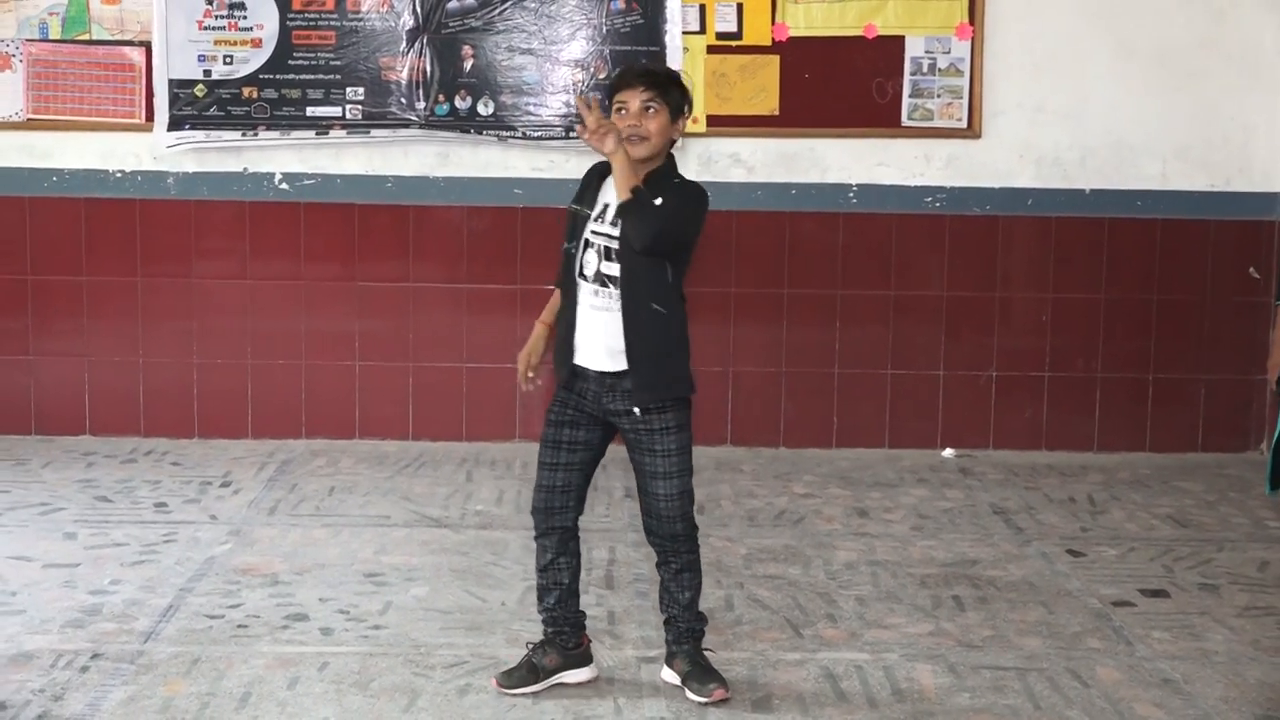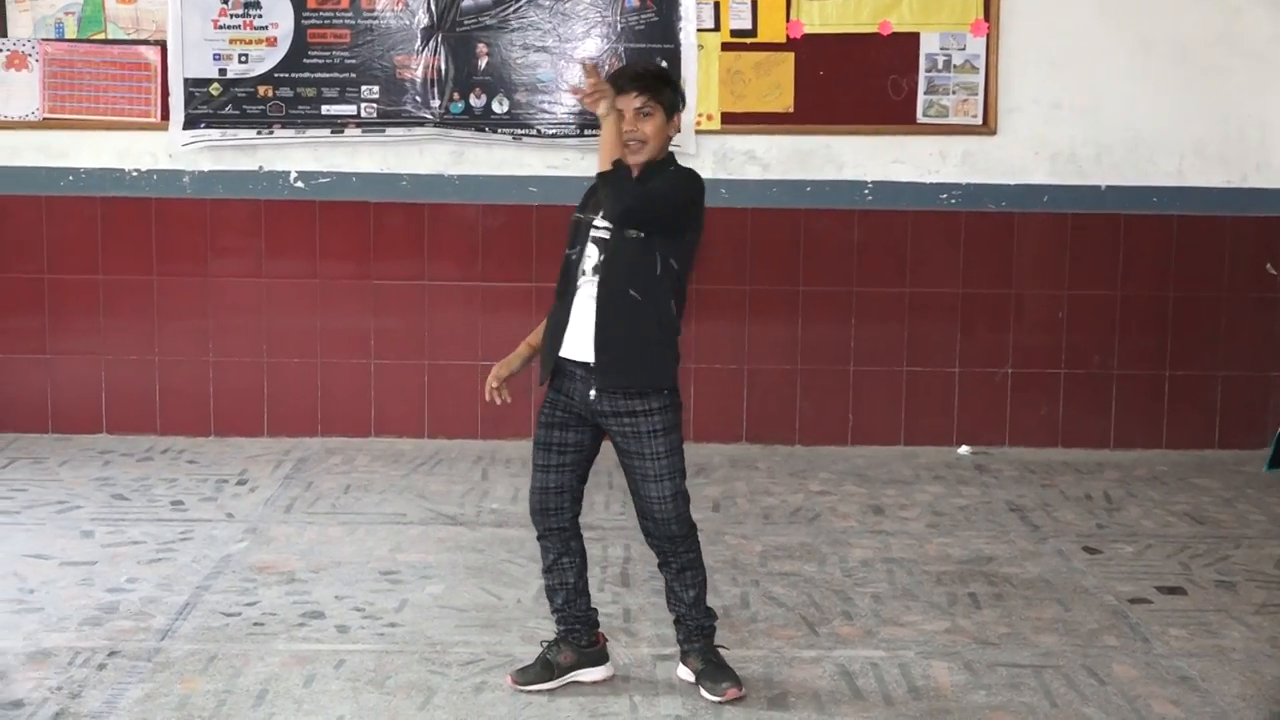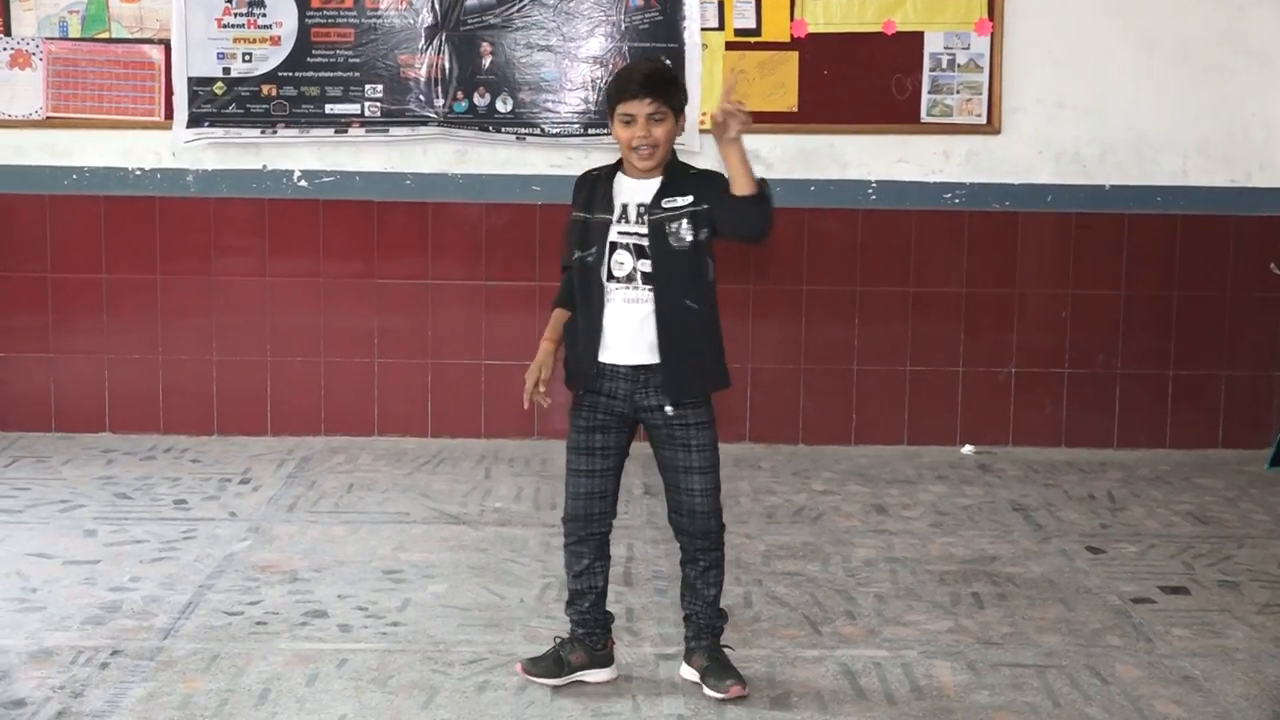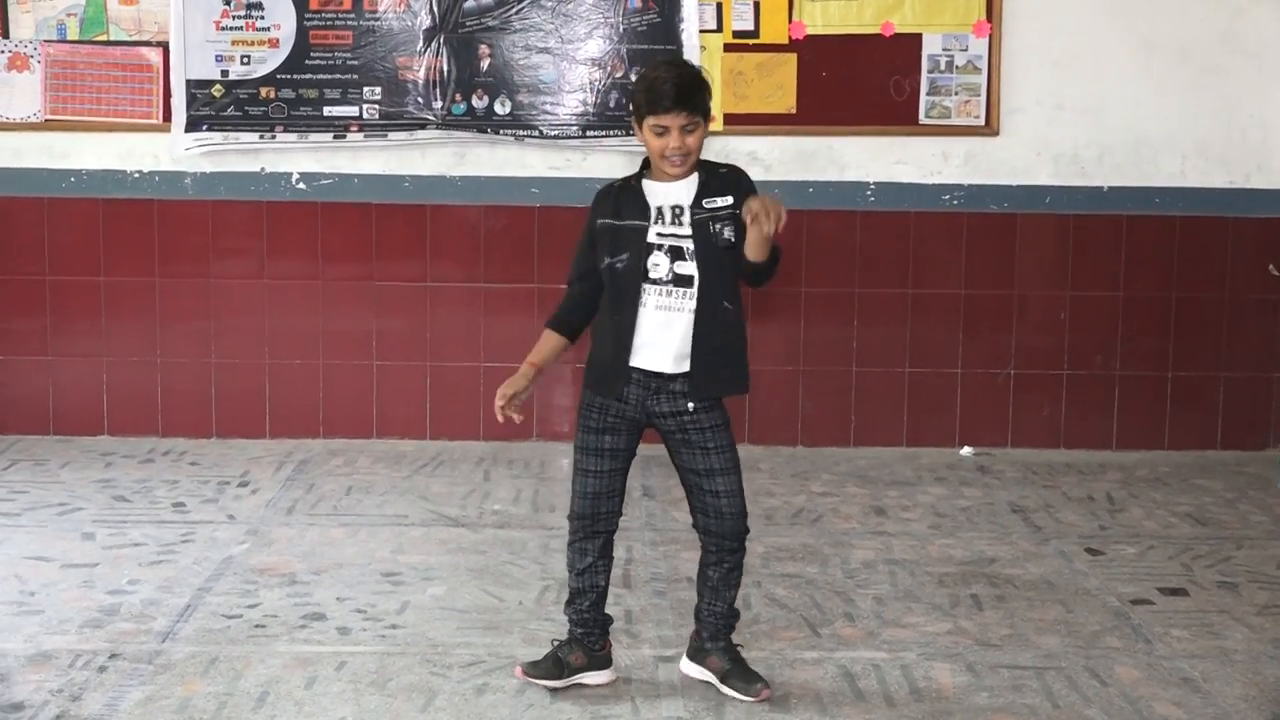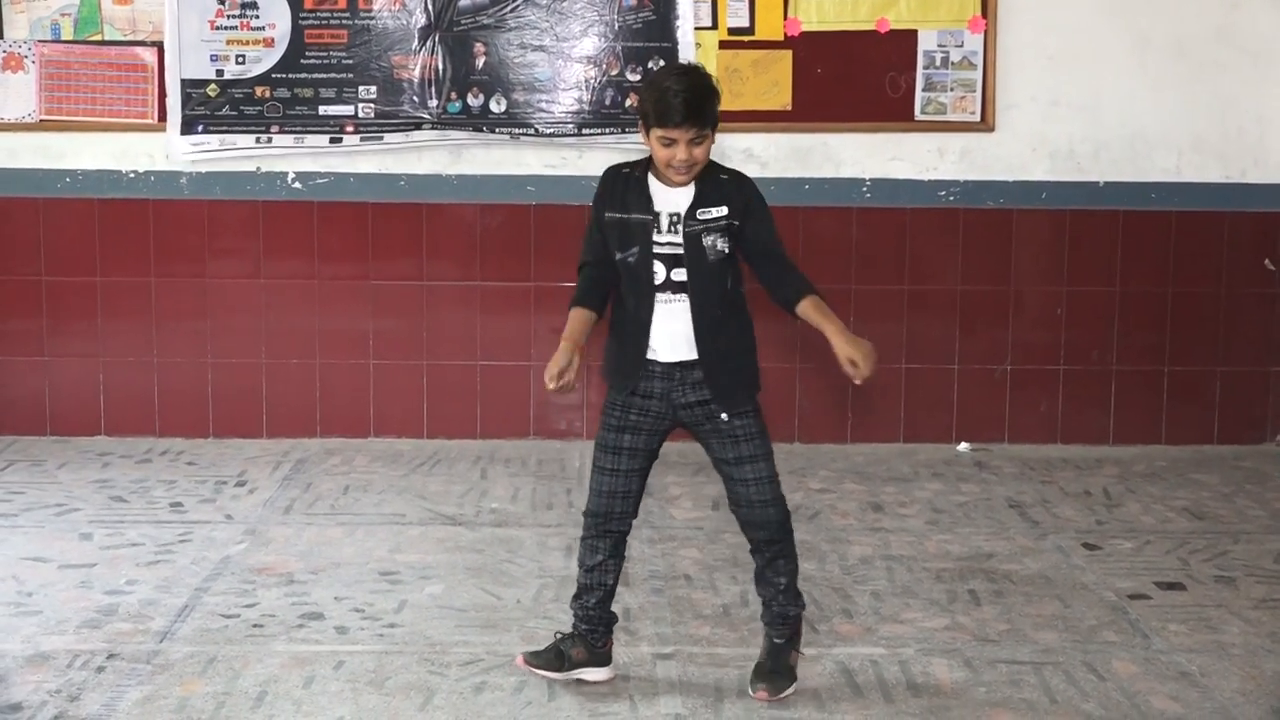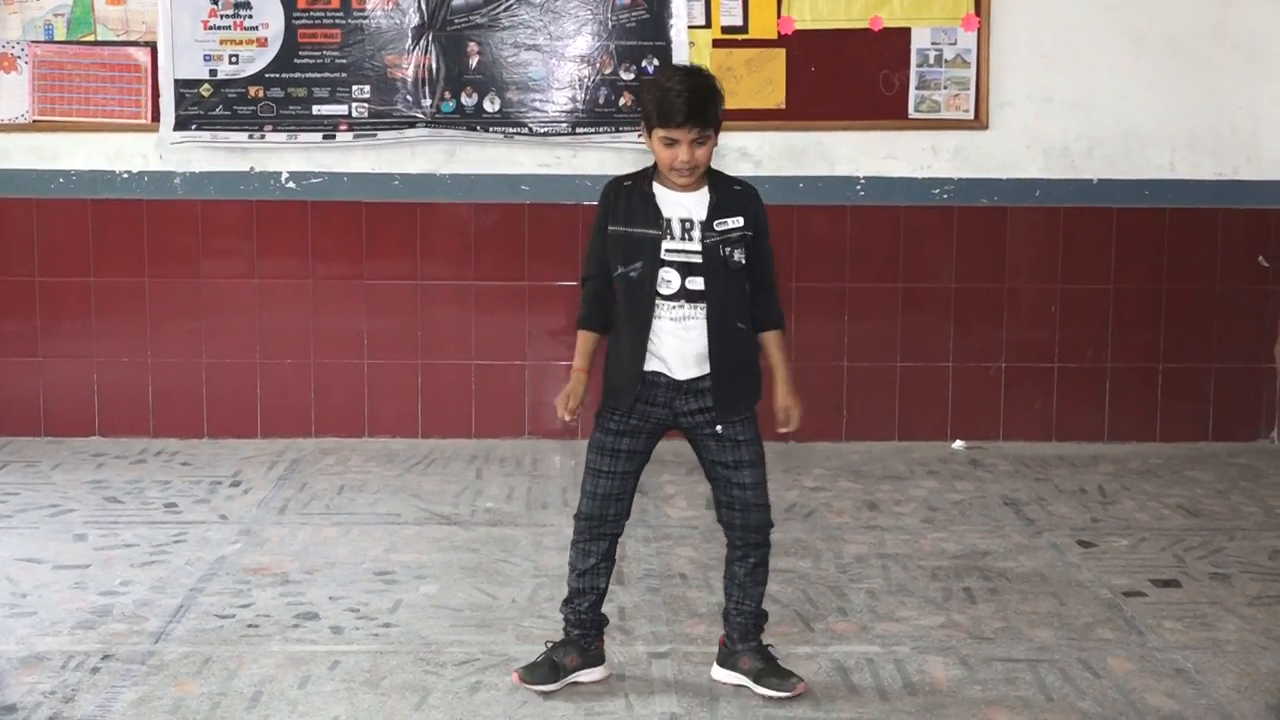
dt=0.3s
person 1, frame 1
left shoulder: (684, 199)
right shoulder: (594, 181)
left elbow: (640, 236)
left wrist: (622, 160)
right wrist: (540, 333)
left hip: (651, 389)
right hip: (580, 382)
left knee: (671, 524)
right knee: (551, 511)
left ankle: (684, 650)
right ankle: (564, 645)
person 1, frame 2
left shoulder: (680, 187)
right shoulder: (601, 189)
left elbow: (622, 205)
left wrist: (606, 119)
right wrist: (521, 354)
left hip: (639, 388)
right hip: (569, 381)
left knee: (668, 522)
right knee: (551, 512)
left ankle: (697, 647)
right ankle: (579, 642)
person 1, frame 3
left shoulder: (699, 190)
right shoulder: (591, 190)
left elbow: (755, 226)
left wrist: (734, 150)
right wrist: (545, 352)
left hip: (675, 384)
right hip: (599, 381)
left knee: (699, 523)
right knee: (584, 519)
left ankle: (703, 647)
right ankle: (589, 643)
person 1, frame 4
left shoulder: (731, 188)
right shoulder: (614, 202)
left elbow: (755, 273)
right elbow: (580, 298)
left wrist: (762, 230)
right wrist: (528, 372)
left hip: (692, 390)
right hip: (615, 384)
left knee: (725, 521)
right knee: (590, 518)
left ankle: (712, 644)
right ankle: (587, 645)
person 1, frame 5
left shoulder: (734, 194)
right shoulder: (618, 188)
left elbow: (778, 273)
right elbow: (593, 280)
left wrist: (838, 334)
right wrist: (570, 344)
left hip: (719, 382)
right hip: (639, 381)
left knee: (766, 515)
right knee: (605, 515)
left ankle: (782, 634)
right ankle: (589, 640)
person 1, frame 6
left shoulder: (741, 203)
right shoulder: (620, 199)
left elbow: (762, 298)
right elbow: (598, 295)
left wrist: (782, 381)
right wrist: (578, 375)
left hip: (719, 390)
right hip: (636, 387)
left knee: (750, 521)
right knee: (598, 517)
left ankle: (742, 648)
right ankle: (581, 645)
